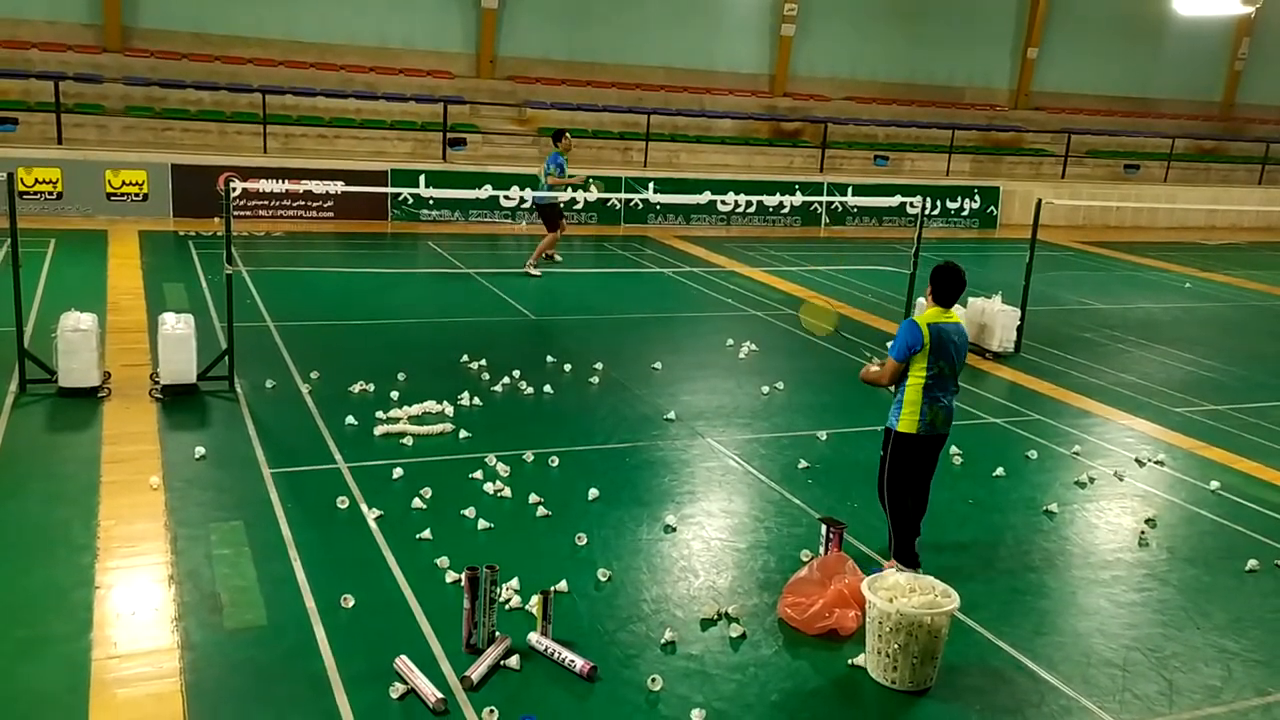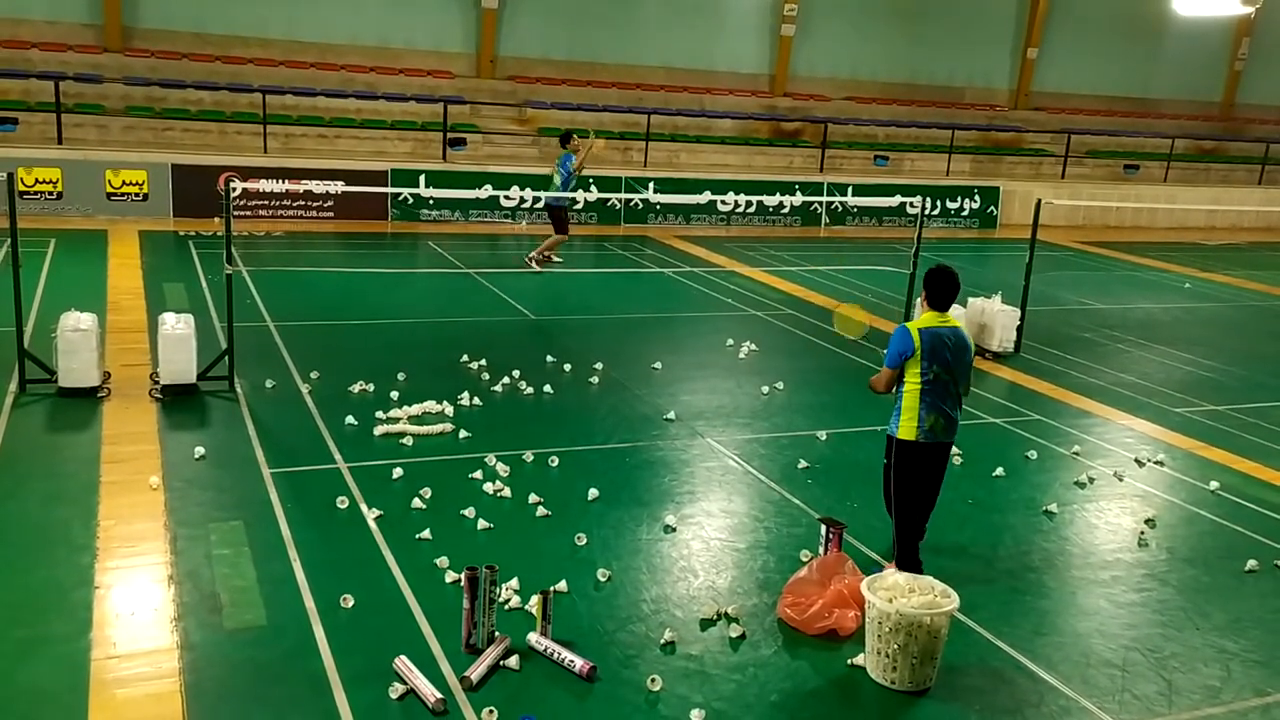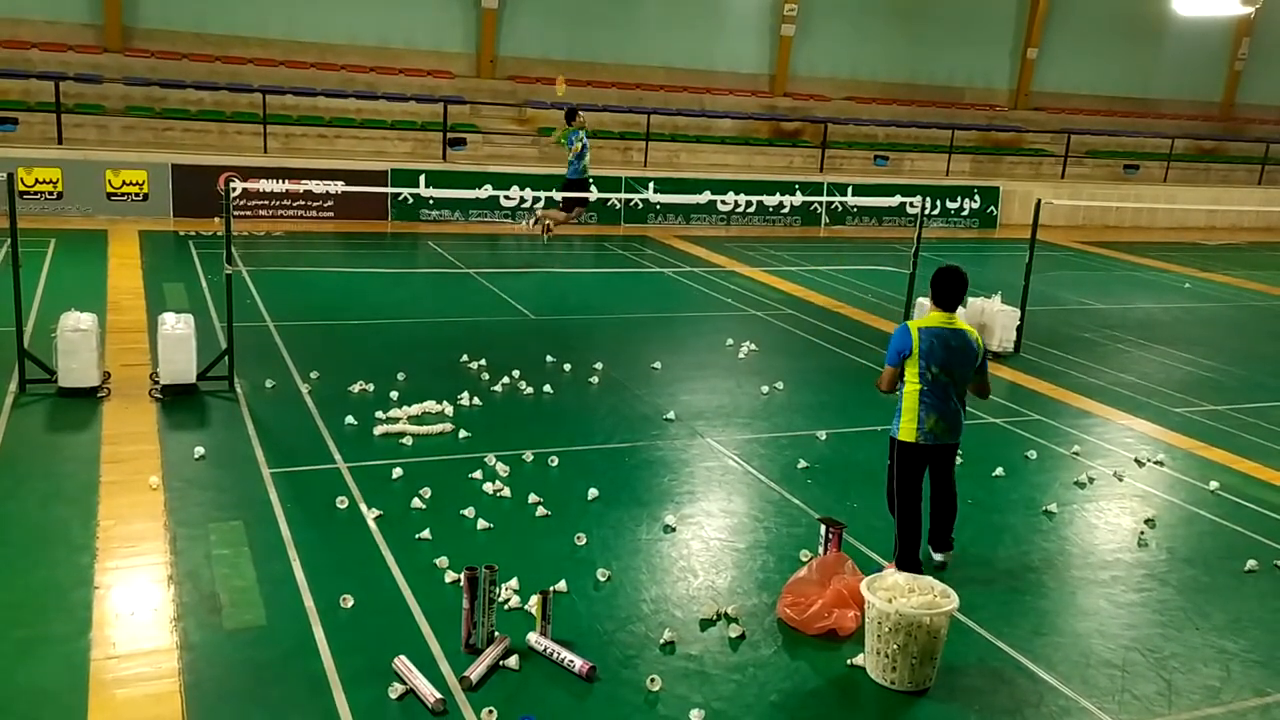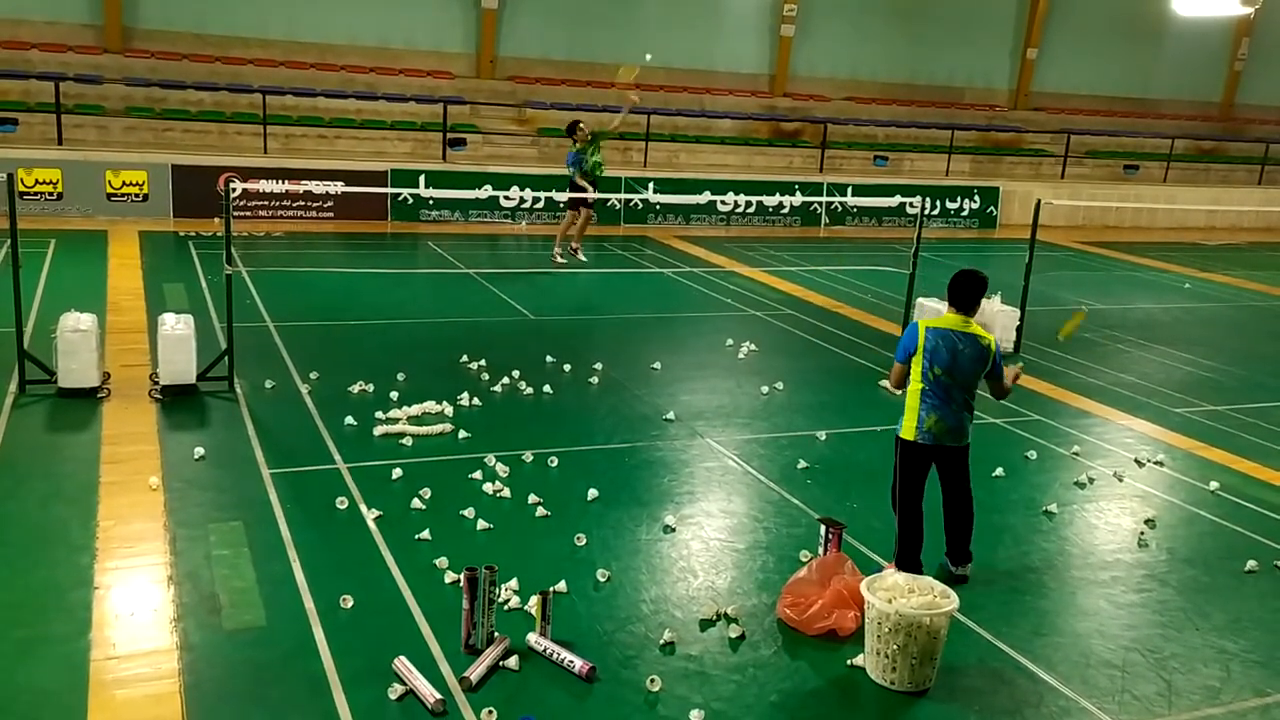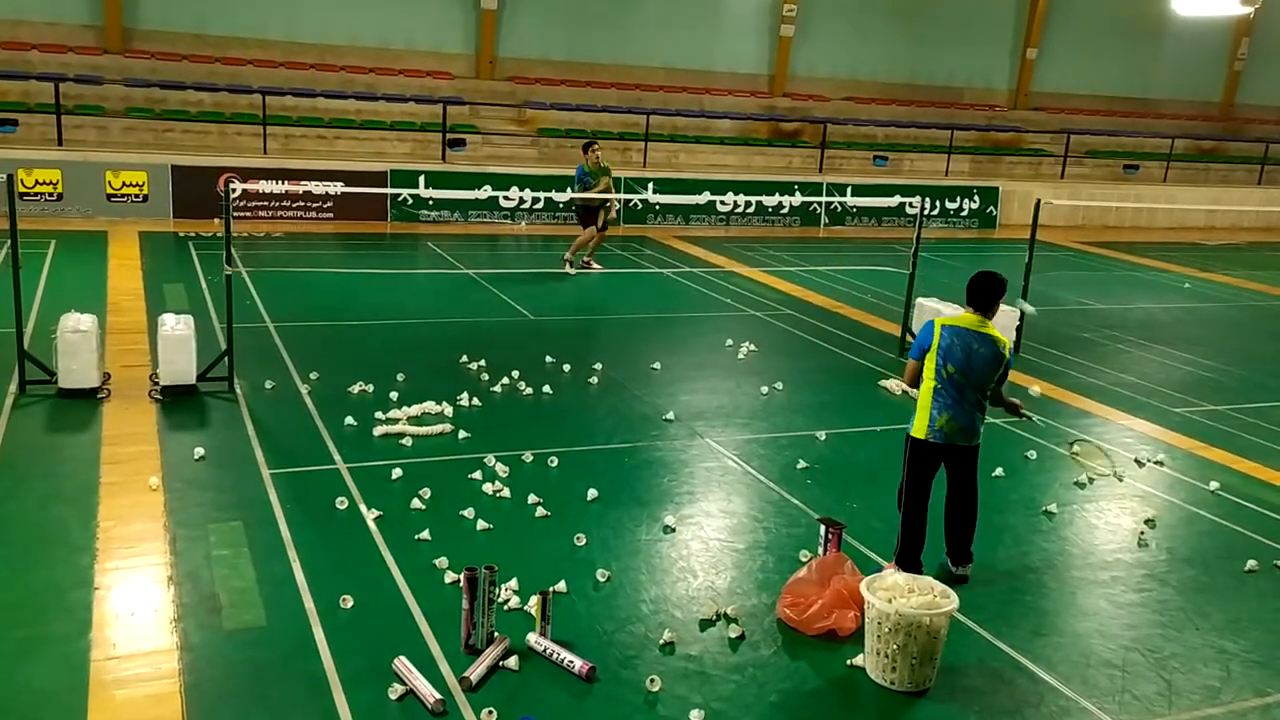
dt=0.2s
person 1, frame 1
left shoulder: (915, 327)
right shoulder: (961, 331)
left elbow: (887, 378)
left wrist: (867, 373)
right wrist: (895, 362)
left hip: (909, 424)
right hip: (941, 423)
left knee: (892, 489)
right knee: (919, 485)
left ankle: (905, 562)
right ankle: (908, 536)
person 1, frame 2
left shoulder: (908, 333)
right shoulder: (963, 336)
left elbow: (883, 386)
right elbow: (964, 387)
left wrist: (873, 381)
left hip: (910, 431)
right hip: (945, 430)
left knee: (900, 497)
right knee: (928, 489)
left ankle: (907, 567)
right ankle: (913, 538)
person 1, frame 3
left shoulder: (908, 332)
right shoulder: (972, 338)
left elbow: (886, 385)
right elbow: (982, 392)
left wrist: (904, 381)
left hip: (913, 432)
right hip: (951, 431)
left knee: (905, 500)
right knee: (944, 490)
left ankle: (908, 568)
right ankle: (941, 547)
person 1, frame 4
left shoulder: (920, 331)
right shoulder: (987, 344)
left elbow: (895, 381)
right elbow: (1000, 391)
right wrist: (1010, 378)
left hip: (917, 432)
right hip: (957, 435)
left knee: (907, 500)
right knee: (957, 497)
left ankle: (907, 568)
right ankle: (960, 562)
person 1, frame 5
left shoulder: (935, 329)
right shoulder: (1001, 347)
left elbow: (909, 379)
right elbow: (995, 396)
right wrist: (1013, 405)
left hip: (928, 431)
right hip: (968, 434)
left knee: (913, 499)
right knee: (962, 497)
left ankle: (907, 567)
right ankle: (960, 561)
